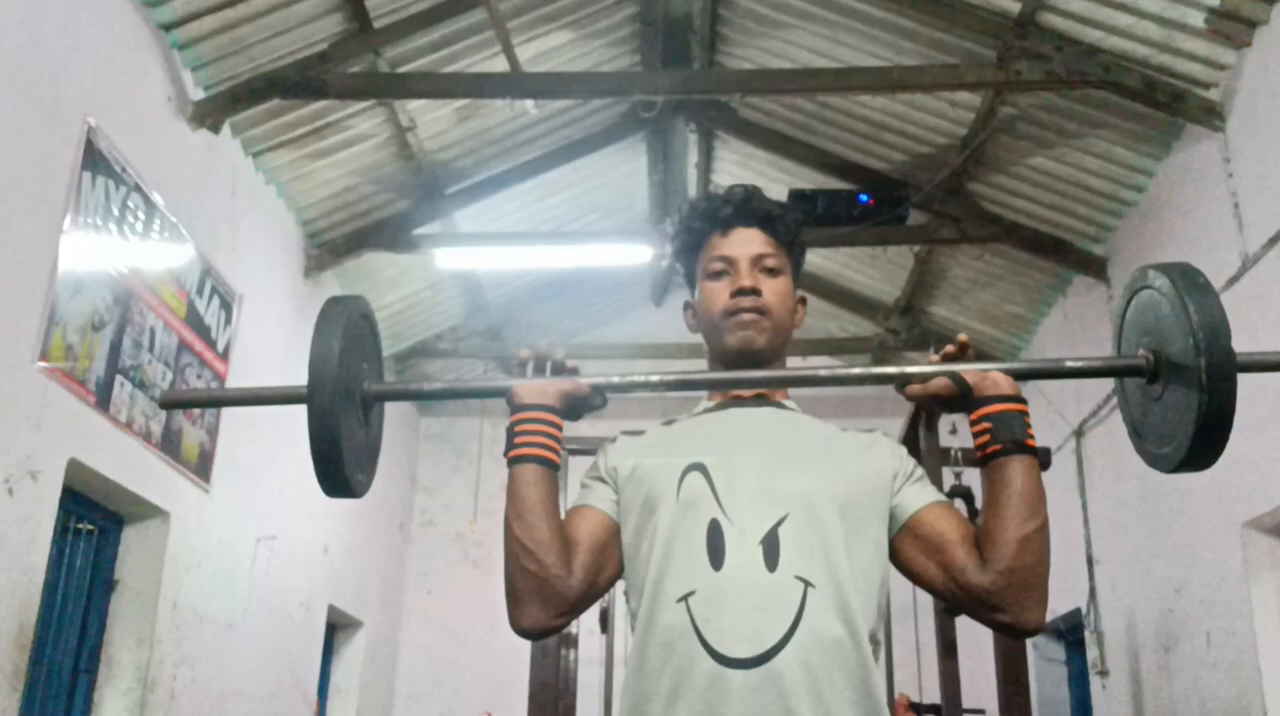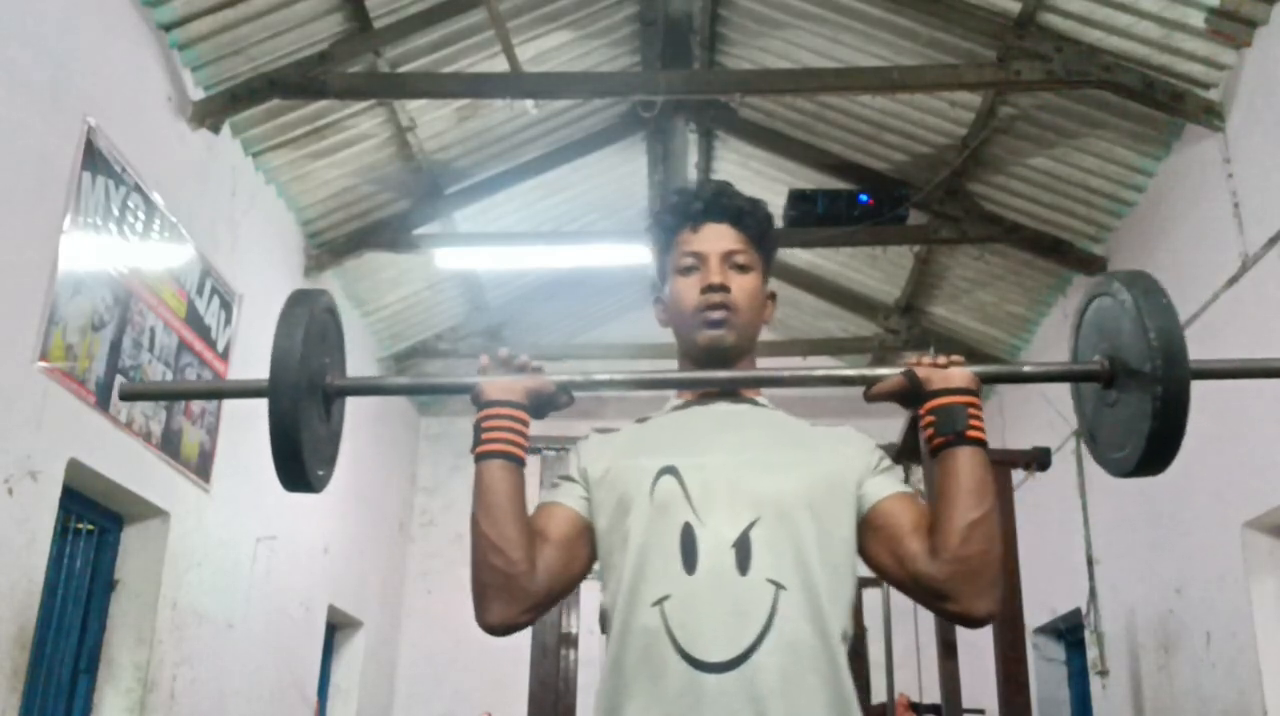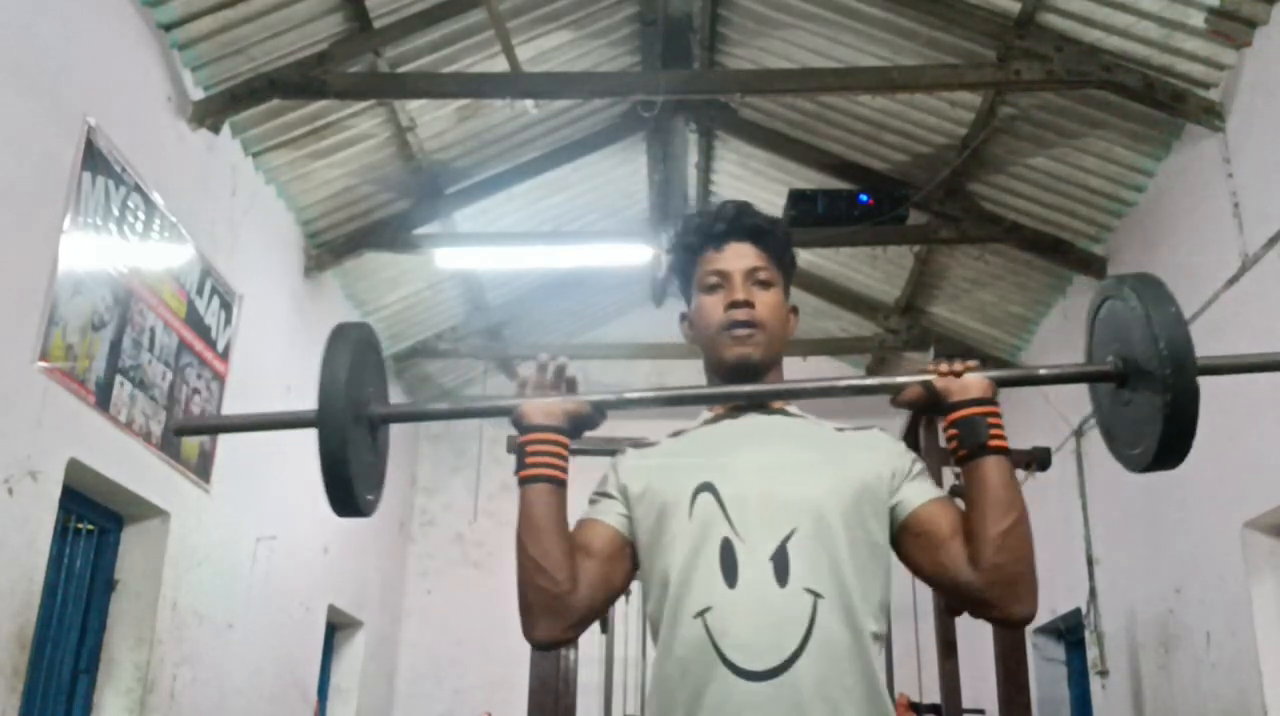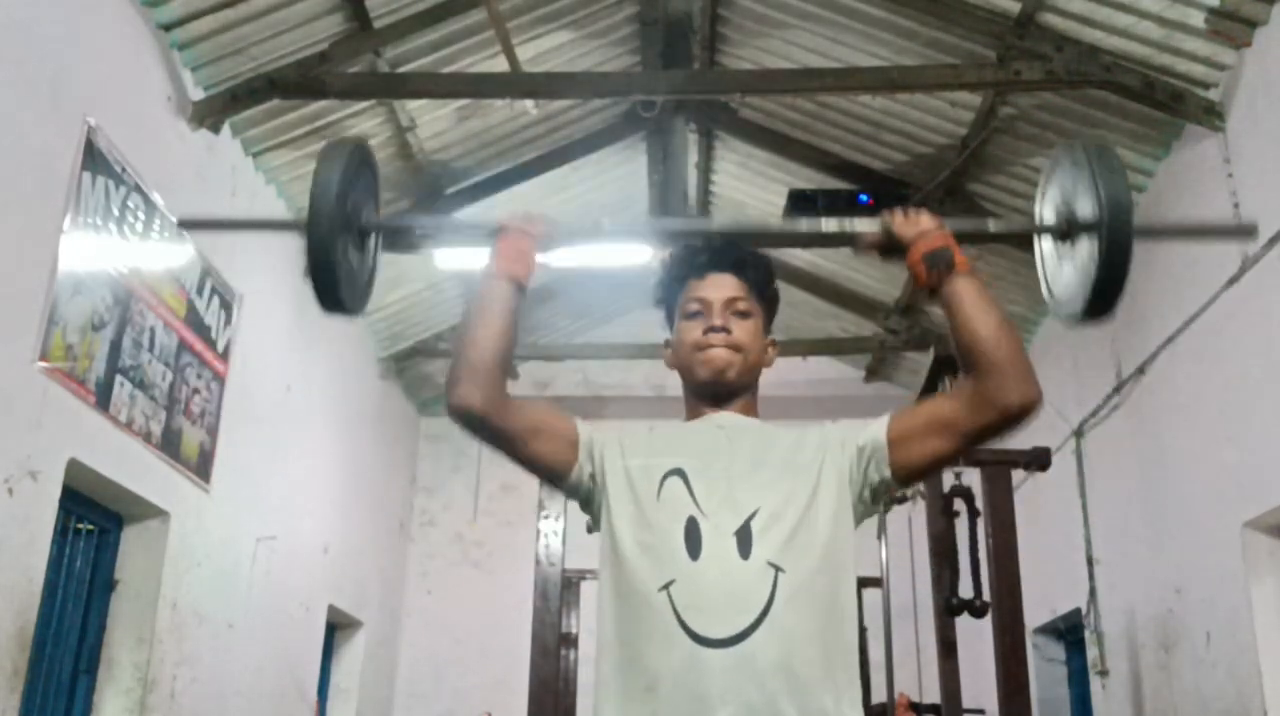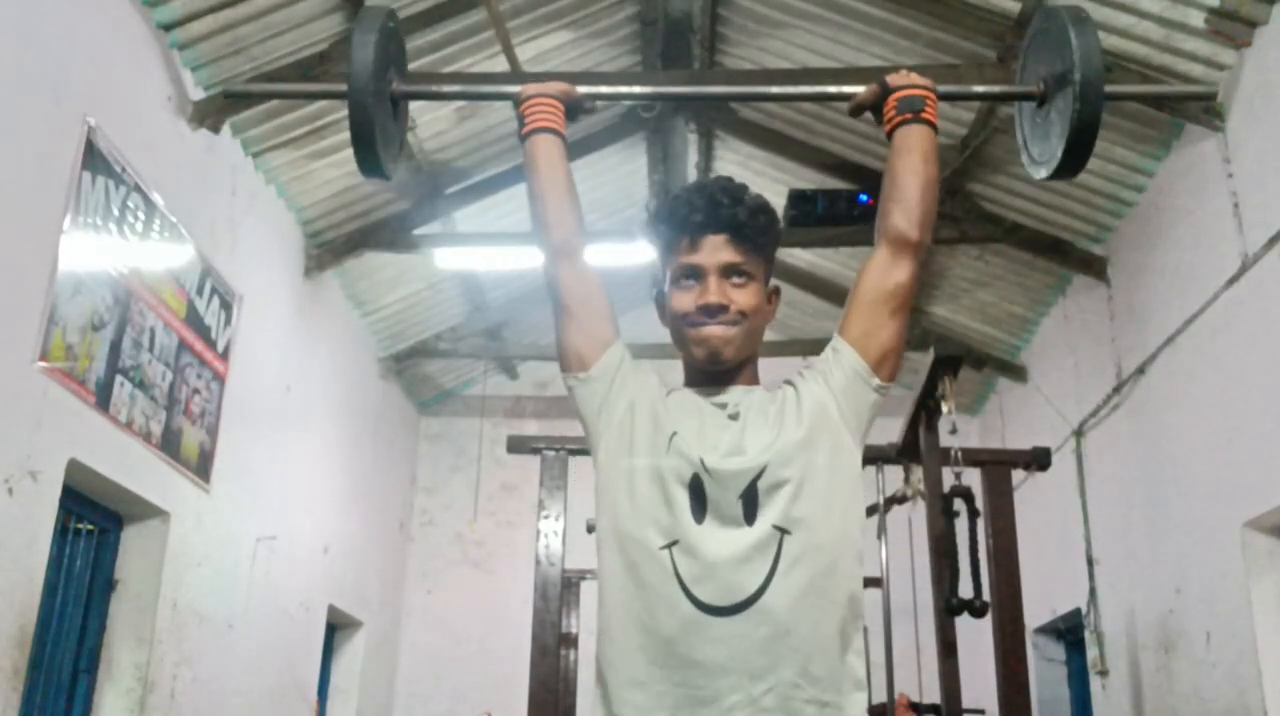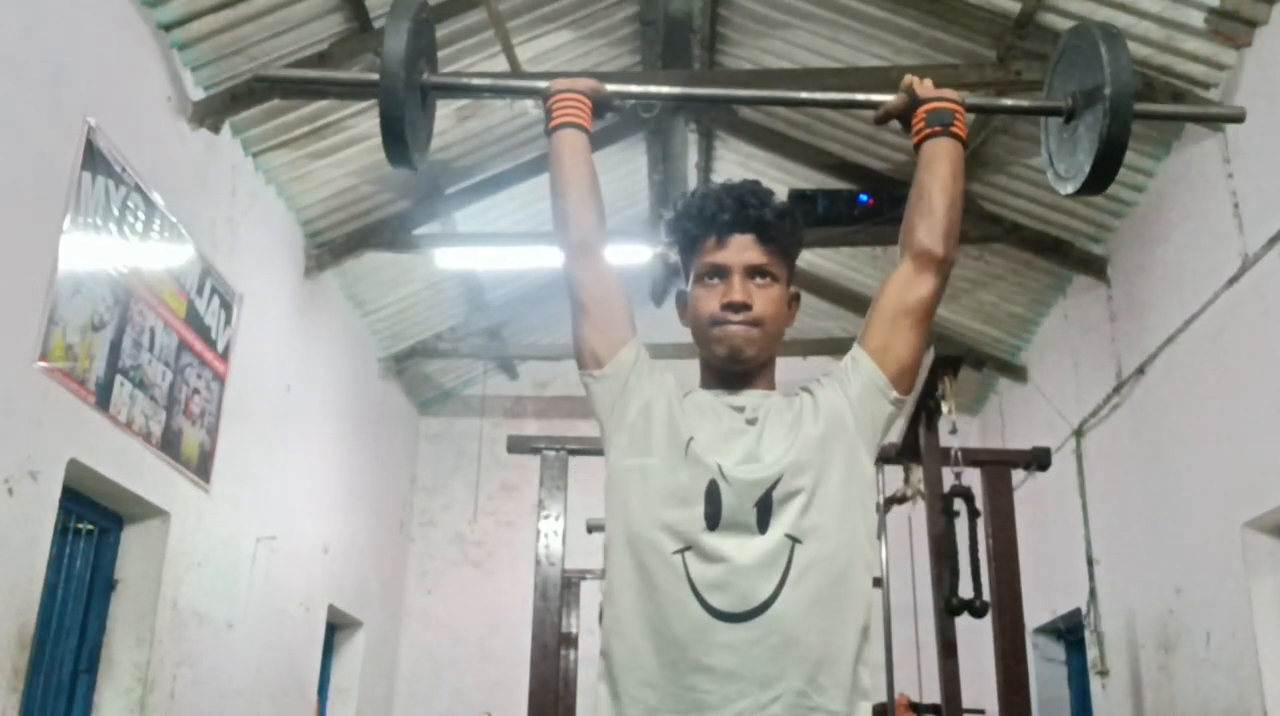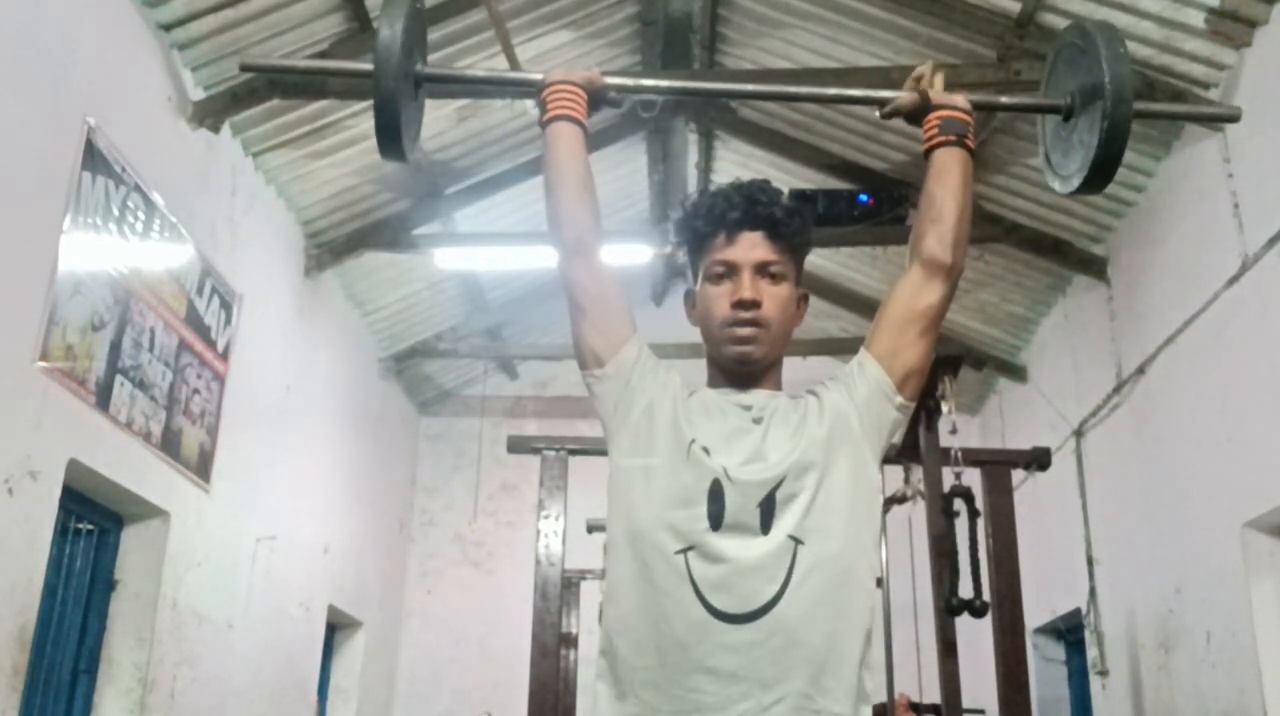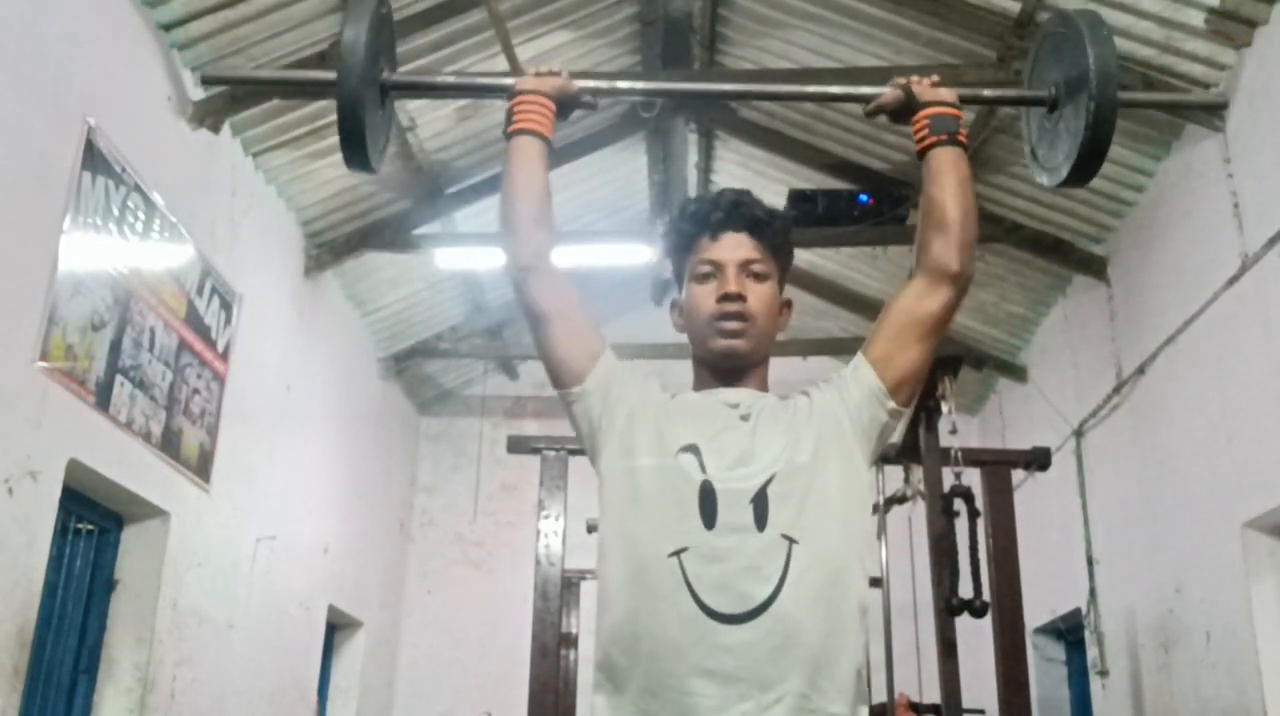
dt=0.7s
person 1, frame 1
left shoulder: (872, 458)
right shoulder: (630, 460)
left elbow: (1011, 600)
right elbow: (542, 605)
left wrist: (1000, 411)
right wrist: (535, 425)
person 1, frame 2
left shoulder: (843, 452)
right shoulder: (603, 457)
left elbow: (966, 592)
right elbow: (506, 602)
left wrist: (954, 410)
right wrist: (501, 419)
person 1, frame 3
left shoulder: (873, 457)
right shoulder: (639, 472)
left elbow: (1005, 596)
right elbow: (552, 618)
left wrist: (976, 421)
right wrist: (544, 442)
person 1, frame 4
left shoulder: (836, 455)
right shoulder: (618, 457)
left elbow: (1008, 394)
right elbow: (475, 400)
left wrist: (939, 256)
right wrist: (510, 259)
person 1, frame 5
left shoulder: (827, 407)
right shoulder: (625, 409)
left elbow: (901, 243)
right elbow: (565, 251)
left wrist: (912, 110)
right wrist: (544, 118)
person 1, frame 6
left shoulder: (839, 417)
right shoulder: (641, 411)
left elbow: (925, 259)
right elbow: (584, 253)
left wrist: (939, 121)
right wrist: (569, 112)
person 1, frame 7
left shoulder: (847, 419)
right shoulder: (644, 409)
left elbow: (935, 265)
right elbow: (580, 255)
left wrist: (949, 126)
right wrist: (564, 107)
person 1, frame 8
left shoulder: (836, 421)
right shoulder: (629, 417)
left elbow: (943, 274)
right elbow: (533, 273)
left wrist: (941, 125)
right wrist: (531, 115)
